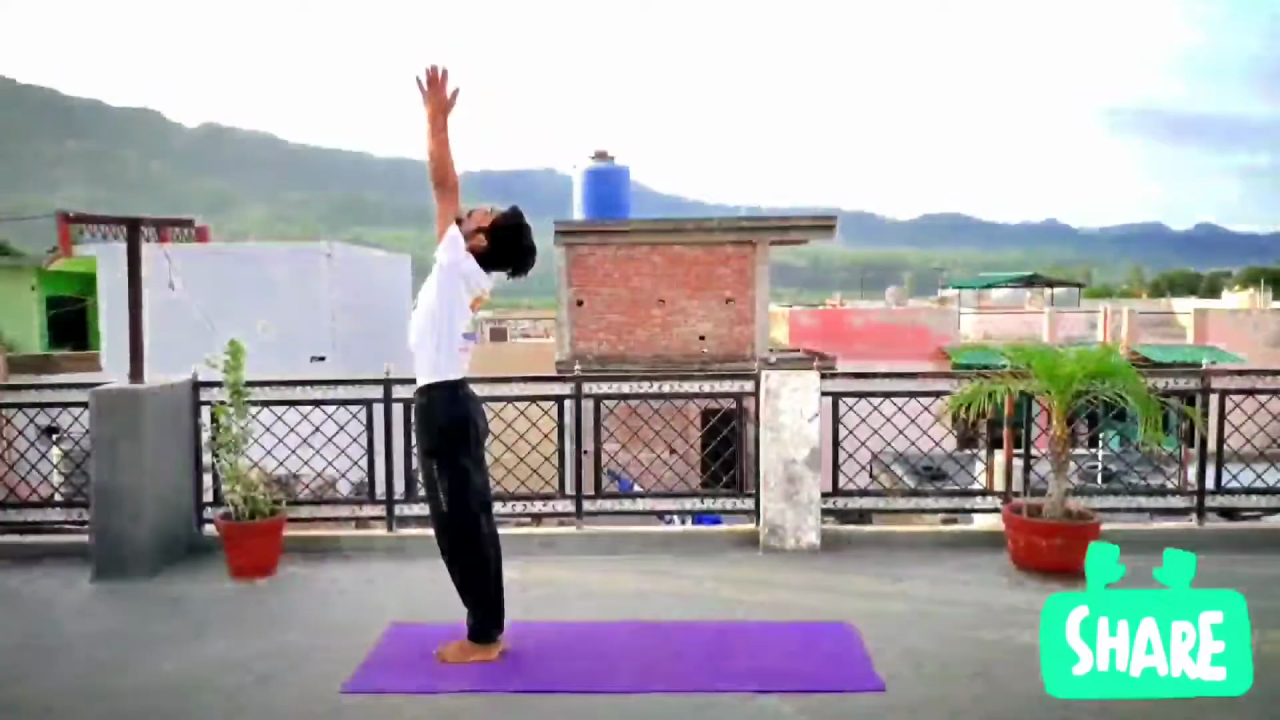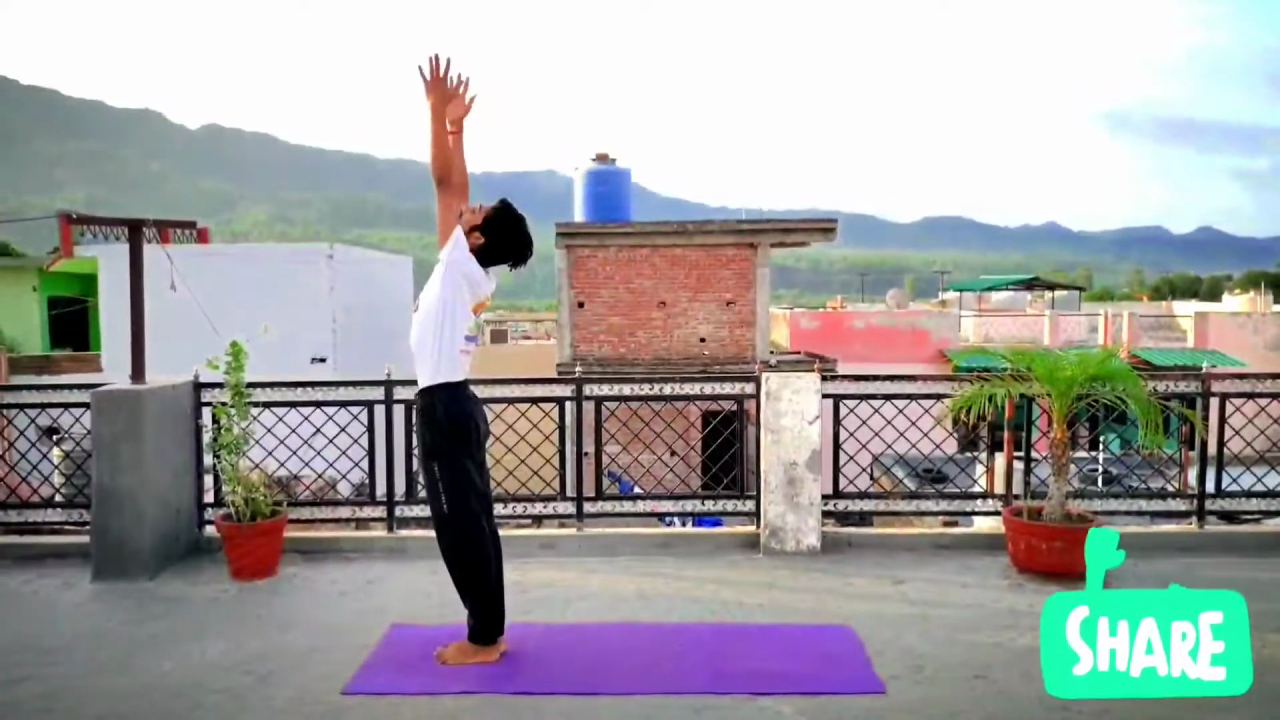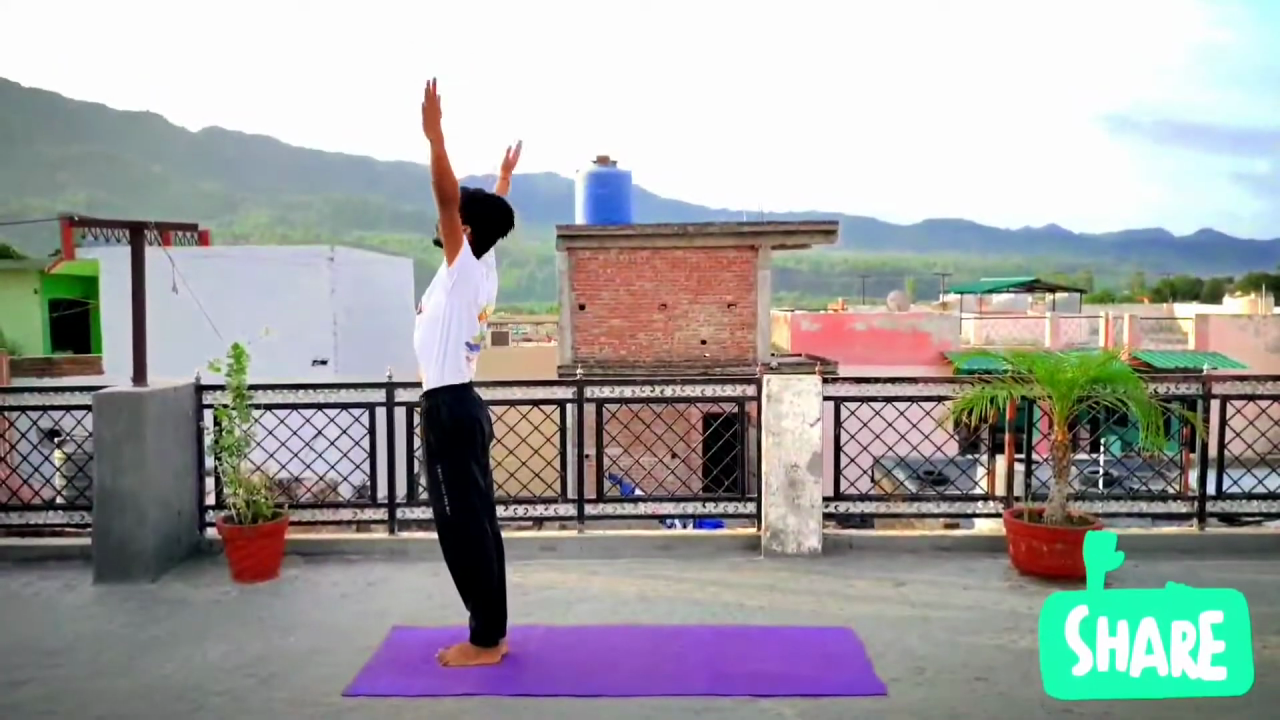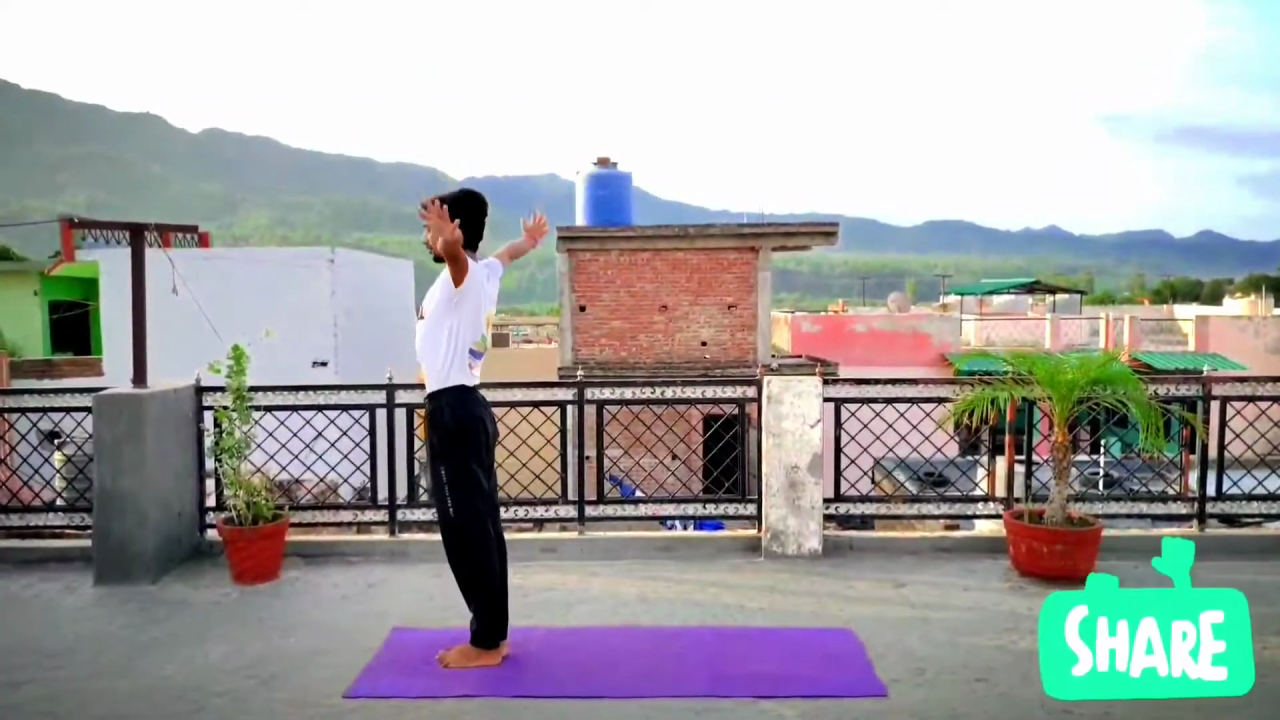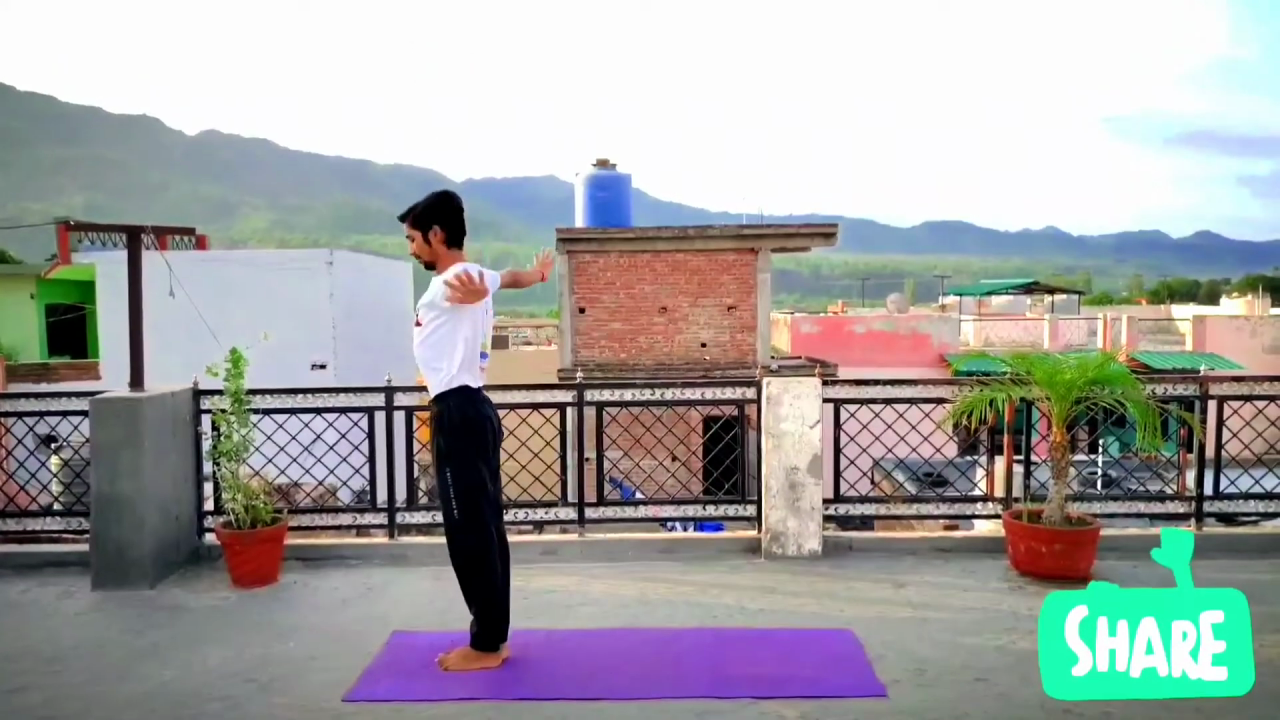
dt=0.2s
person 1, frame 1
left shoulder: (458, 267)
right shoulder: (473, 274)
left elbow: (443, 186)
right elbow: (449, 193)
left wrist: (435, 118)
right wrist: (439, 118)
left hip: (441, 408)
right hip: (456, 405)
left knee: (460, 526)
right knee: (472, 522)
left ankle: (482, 639)
right ankle: (487, 629)
person 1, frame 2
left shoulder: (460, 267)
right shoulder: (479, 274)
left elbow: (448, 186)
right elbow: (459, 191)
left wrist: (440, 114)
right wrist: (455, 124)
left hip: (442, 409)
right hip: (459, 406)
left knee: (461, 526)
right knee: (474, 522)
left ankle: (483, 640)
right ankle: (490, 629)
person 1, frame 3
left shoulder: (463, 267)
right shoulder: (482, 271)
left elbow: (452, 201)
right elbow: (488, 212)
left wrist: (438, 132)
left hip: (448, 410)
right hip: (465, 406)
left knee: (461, 523)
right knee: (477, 519)
left ankle: (484, 641)
right ankle: (489, 629)
person 1, frame 4
left shoulder: (460, 277)
right shoulder: (484, 273)
left elbow: (460, 260)
right elbow: (508, 252)
left wrist: (450, 242)
right wrist: (530, 238)
left hip: (451, 413)
right hip: (469, 410)
left knee: (466, 532)
right knee: (480, 528)
left ankle: (485, 645)
right ankle: (492, 634)
person 1, frame 5
left shoulder: (452, 279)
right shoulder: (474, 275)
left elbow: (469, 284)
right elbow: (509, 277)
left wrist: (471, 292)
right wrist: (536, 274)
left hip: (458, 413)
right hip: (472, 412)
left knee: (470, 533)
right knee: (483, 530)
left ankle: (486, 647)
right ankle: (493, 636)
